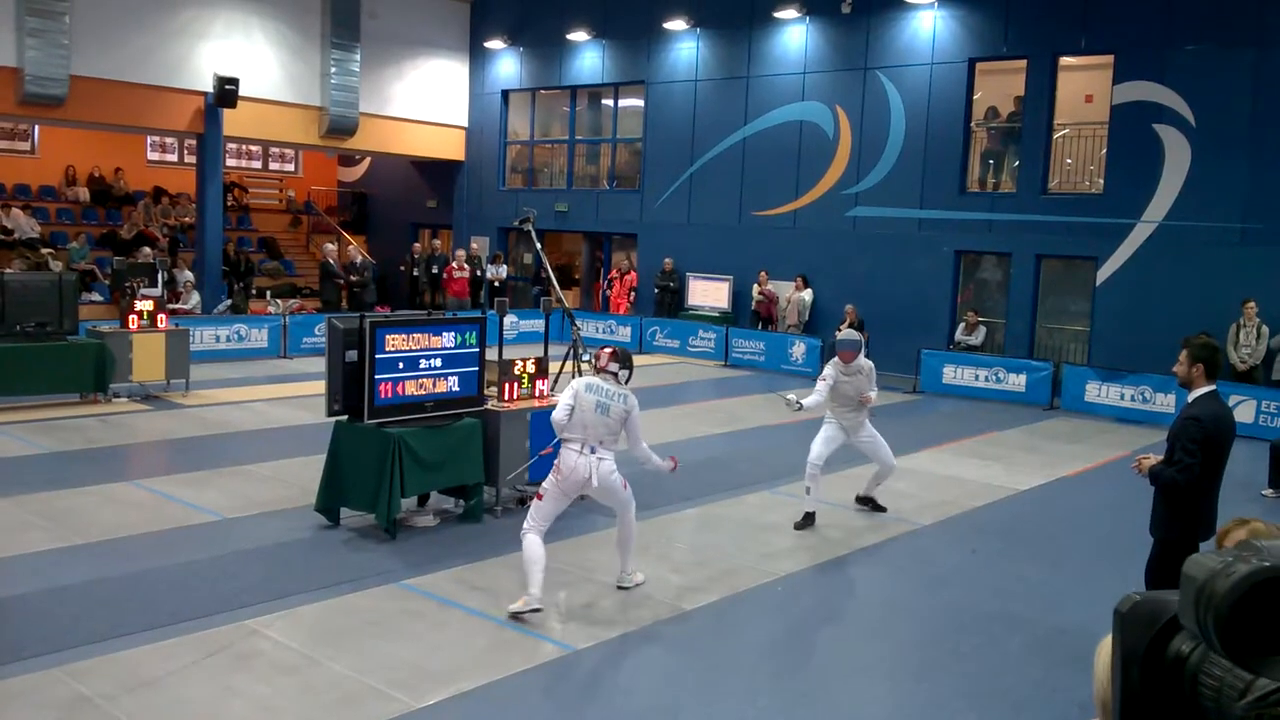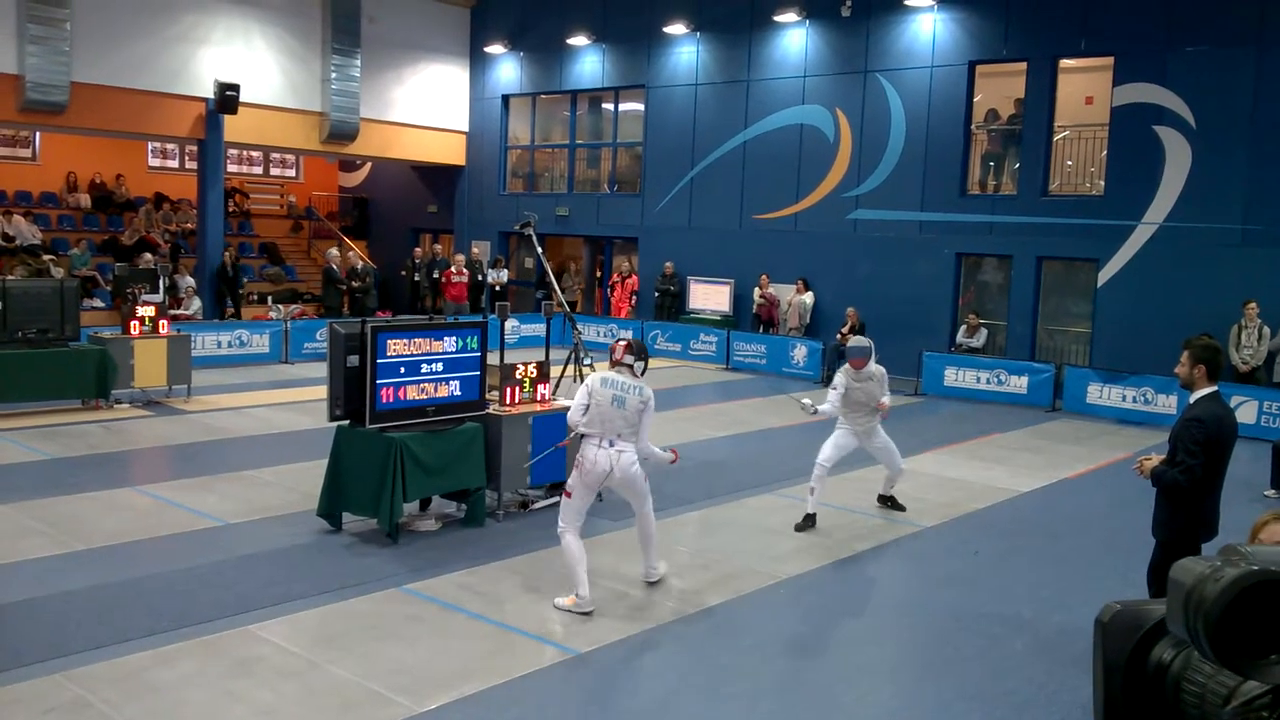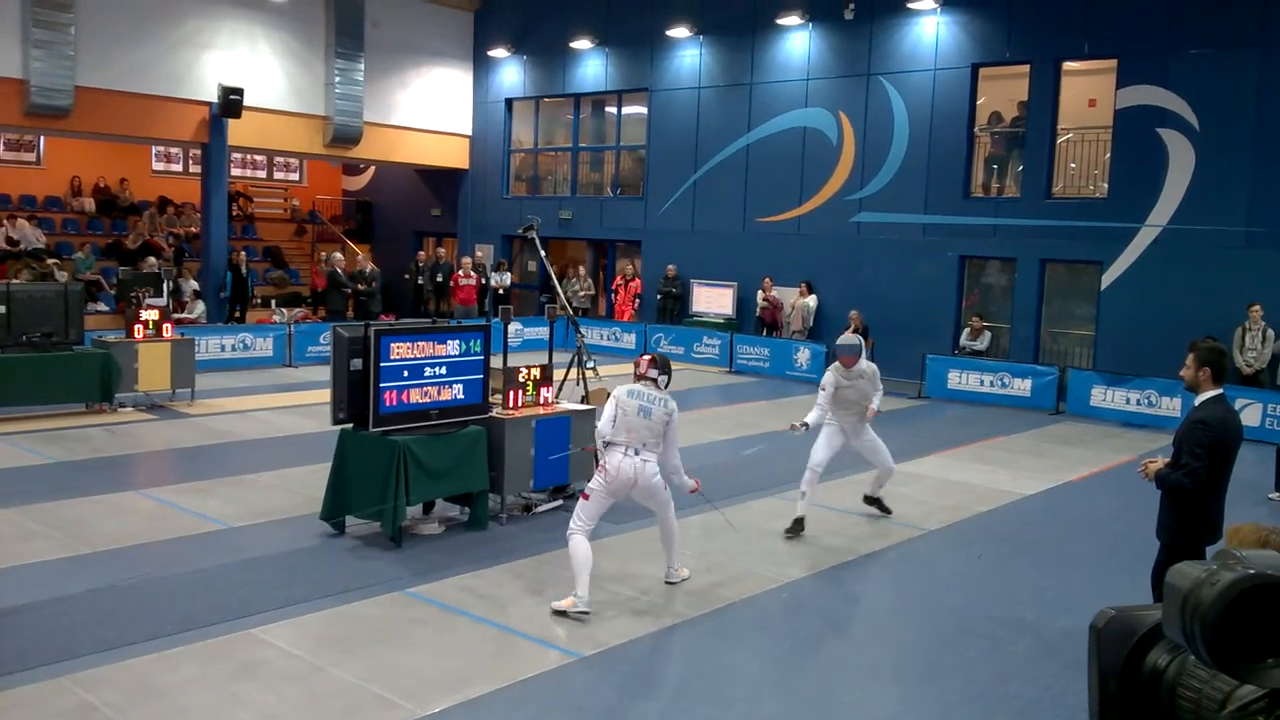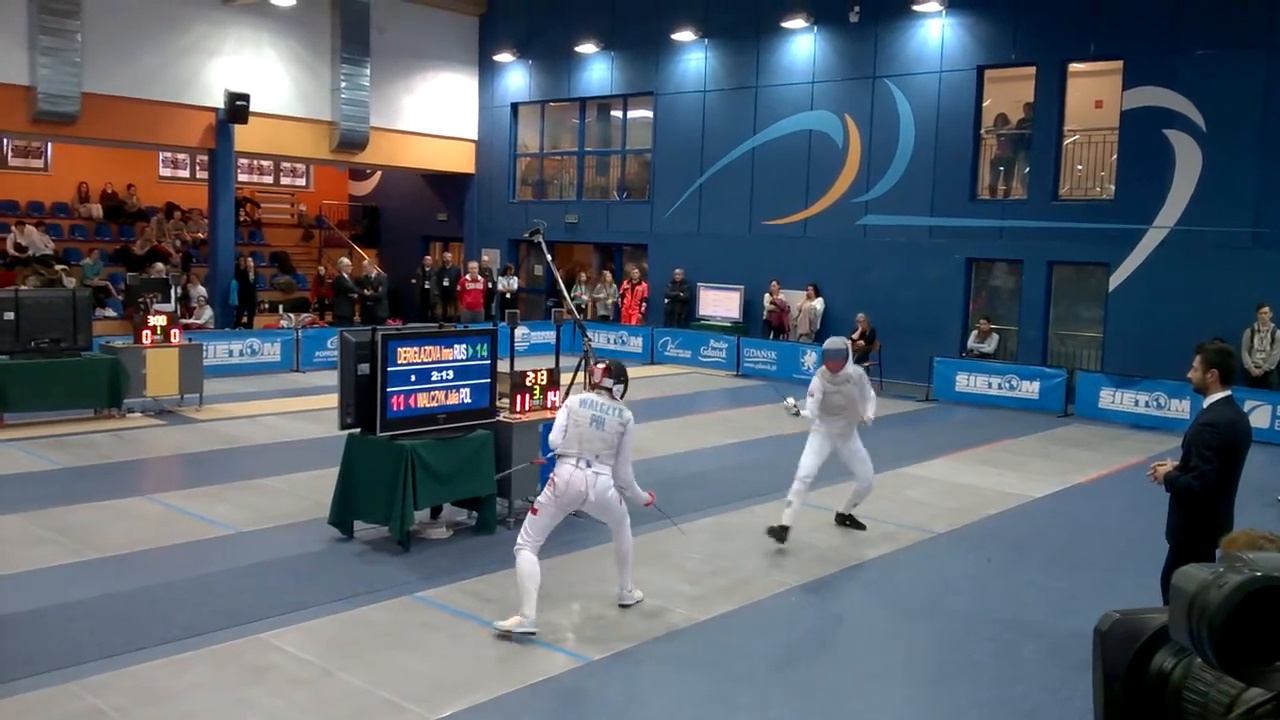
dt=1s
person 1, frame 1
left shoulder: (580, 384)
right shoulder: (628, 400)
left elbow: (558, 418)
right elbow: (637, 448)
left wrist: (569, 438)
right wrist: (663, 464)
left hip: (569, 465)
right hip: (603, 470)
left knee: (531, 530)
right knee: (627, 509)
left ankle: (534, 596)
right ankle: (626, 574)
person 1, frame 2
left shoulder: (595, 380)
right shoulder: (645, 393)
left elbow: (573, 420)
right elbow: (642, 445)
right wrist: (666, 456)
left hip: (591, 458)
right hip: (626, 462)
left knee: (568, 529)
right knee: (645, 510)
left ankle: (582, 597)
right ankle: (652, 569)
person 1, frame 3
left shoulder: (621, 392)
right shoulder: (669, 405)
left elbow: (602, 431)
right elbow: (670, 456)
right wrist: (685, 482)
left hip: (614, 468)
right hip: (647, 472)
left knee: (578, 531)
right knee: (666, 512)
left ankle: (580, 597)
right ankle: (673, 570)
person 1, frame 4
left shoulder: (574, 401)
right shoulder: (625, 415)
left elbow: (554, 442)
right elbow: (622, 469)
right wrist: (640, 495)
left hip: (566, 480)
right hip: (601, 486)
left knee: (526, 546)
right knee: (621, 525)
left ankle: (526, 617)
right ankle: (626, 591)
person 2, frame 1
left shoulder: (1195, 417)
right shoulder: (1220, 409)
left elbow: (1181, 479)
left wrist: (1153, 470)
right wrist: (1164, 461)
left hip: (1180, 519)
right hip: (1196, 515)
left knee: (1161, 584)
right knee: (1179, 583)
person 2, frame 2
left shoulder: (1196, 418)
right shoulder: (1222, 410)
left elbow: (1184, 480)
left wrist: (1155, 471)
right wrist: (1166, 461)
left hip: (1182, 520)
right hip: (1198, 516)
left knee: (1162, 586)
person 2, frame 3
left shoulder: (1201, 420)
right shoulder: (1227, 413)
left elbow: (1188, 482)
left wrist: (1159, 474)
right wrist: (1170, 464)
left hip: (1187, 523)
right hip: (1202, 519)
left knee: (1166, 587)
person 2, frame 4
left shoulder: (1210, 422)
right shoulder: (1236, 415)
left elbow: (1198, 485)
left wrist: (1168, 477)
right wrist: (1179, 467)
left hip: (1196, 526)
right hip: (1212, 521)
person 3, frame 1
left shoulder: (868, 366)
right shoulder: (832, 368)
right elbow: (818, 395)
left wrist: (870, 398)
right wrist: (799, 404)
left hip: (860, 425)
right hip: (835, 423)
left knee: (889, 465)
right knee: (814, 461)
left ankle: (865, 496)
right ankle: (809, 514)
person 3, frame 2
left shoulder: (879, 372)
right shoulder: (843, 375)
right elbow: (831, 406)
left wrist: (885, 404)
right wrist: (814, 408)
left hip: (873, 430)
right hip: (847, 429)
left knee: (898, 468)
right knee: (822, 463)
left ankle: (885, 496)
right ankle: (810, 515)
person 3, frame 3
left shoulder: (870, 369)
right shoulder: (832, 374)
left elbow: (878, 390)
right elbow: (820, 408)
left wrist: (874, 406)
right wrist: (804, 424)
left hip: (860, 428)
right hip: (834, 426)
left knee: (888, 467)
right knee: (814, 465)
left ankle: (872, 496)
right ankle: (799, 519)
person 3, frame 4
left shoulder: (858, 374)
right shoulder: (820, 379)
left elbow: (869, 396)
right elbow: (811, 413)
left wrist: (868, 414)
right wrist: (796, 411)
left hip: (848, 435)
right hip: (822, 433)
left knee: (866, 482)
right knee: (804, 475)
left ankle: (844, 514)
right ankle: (784, 527)
